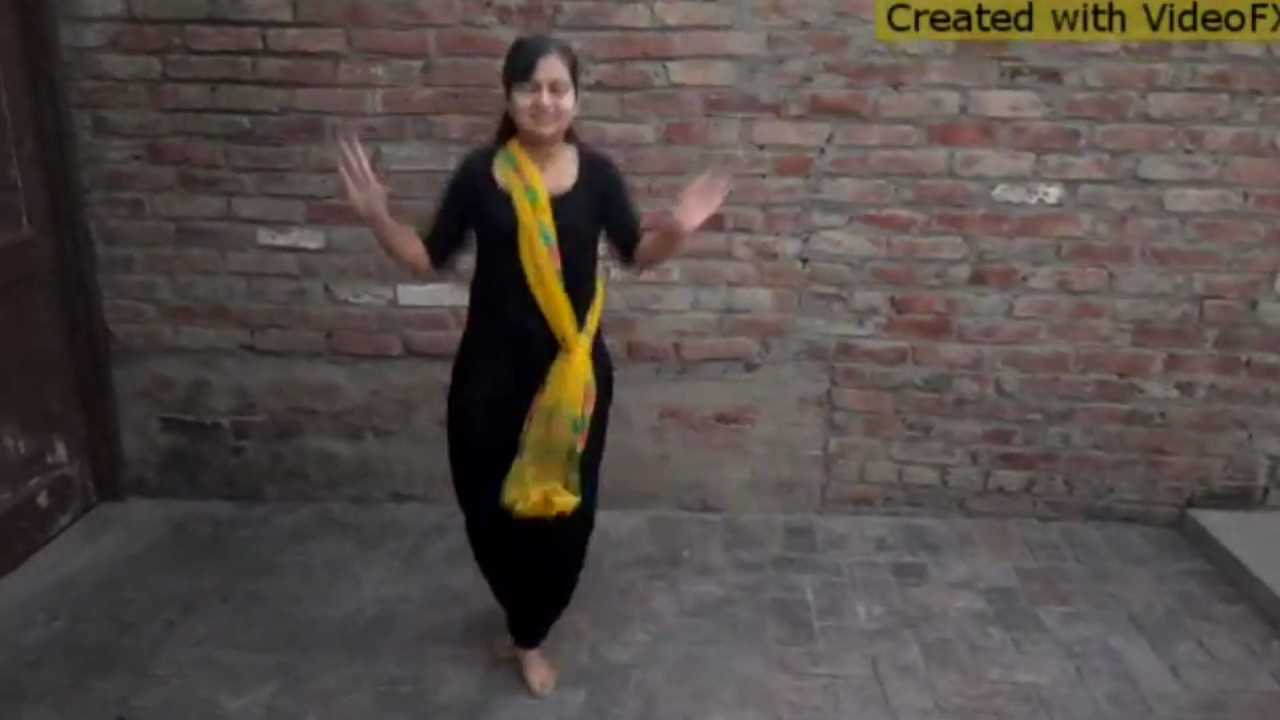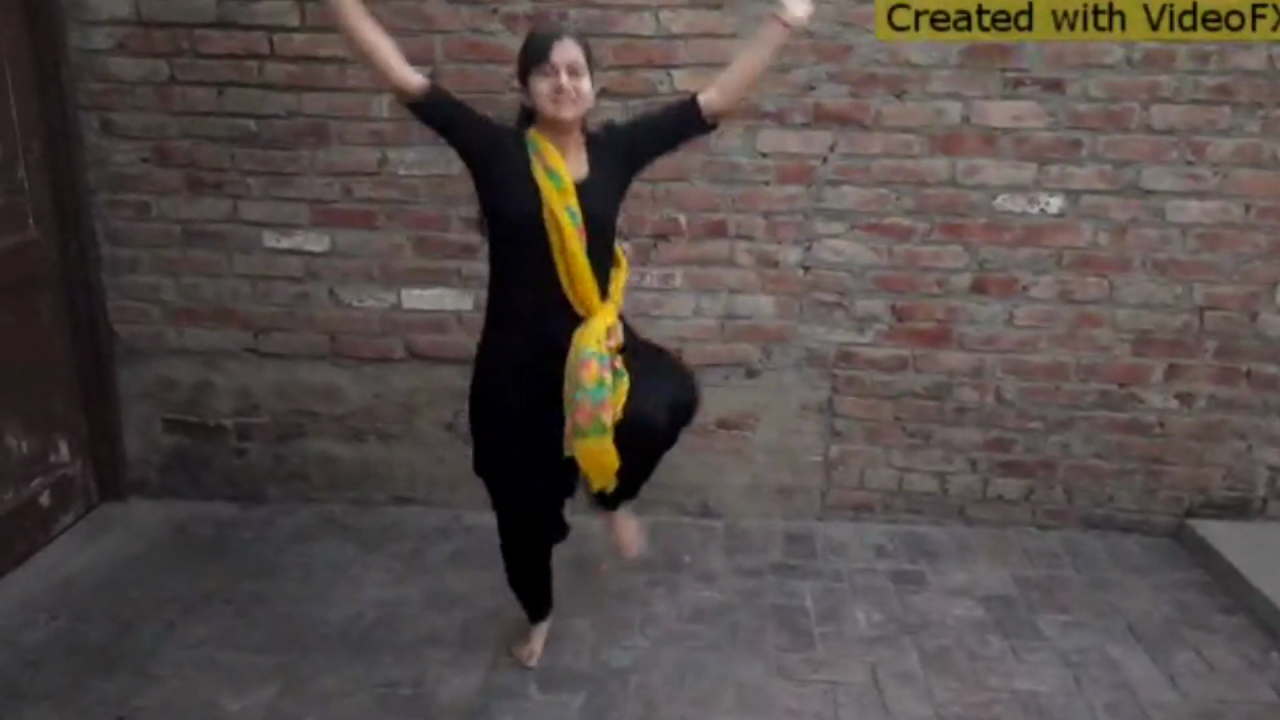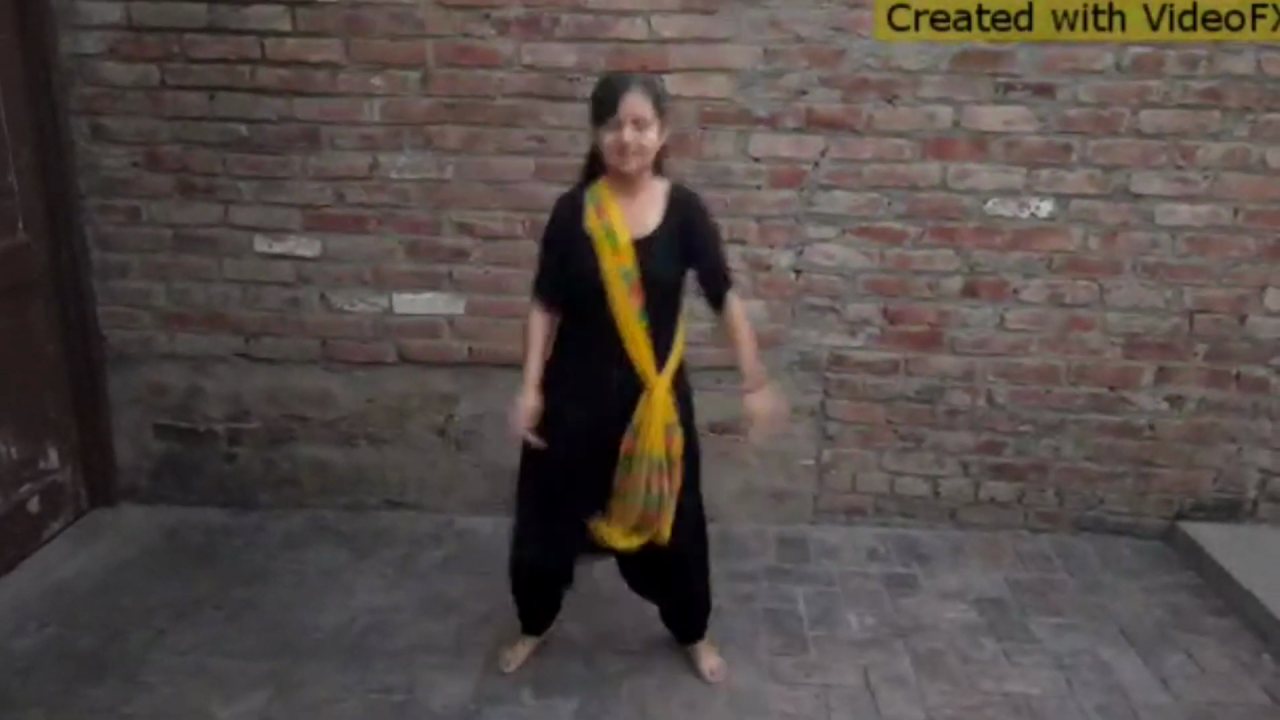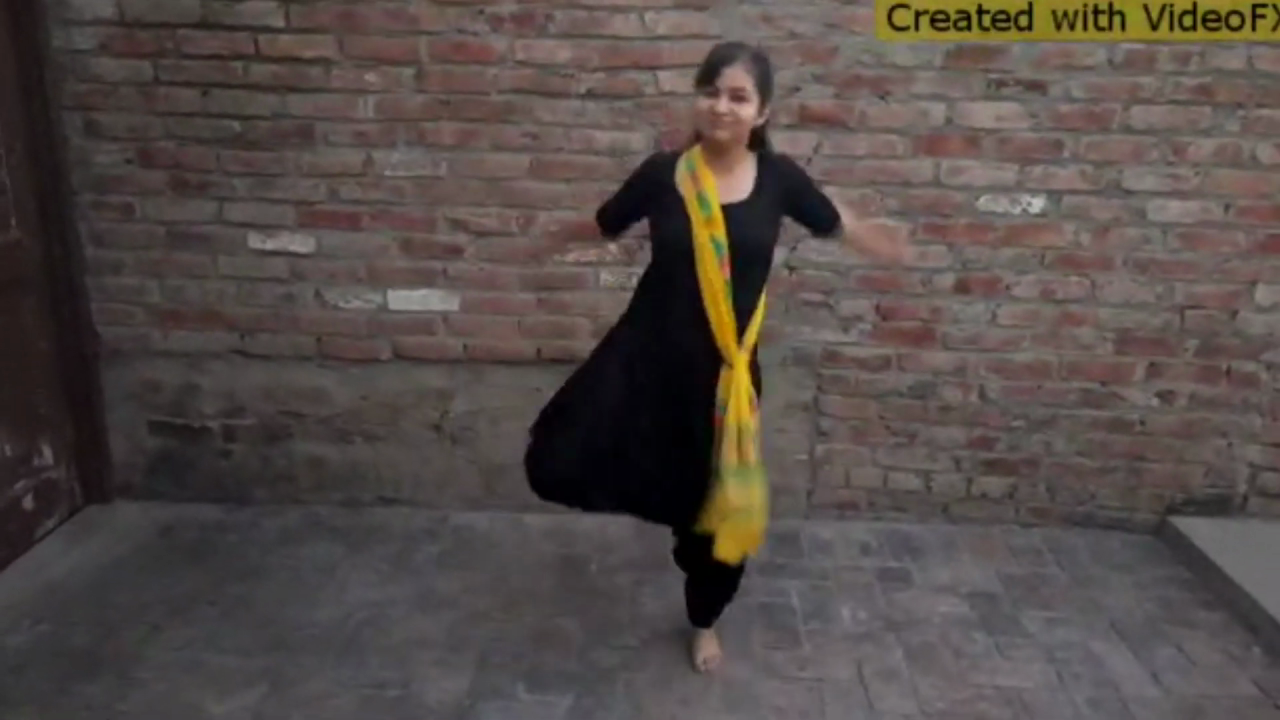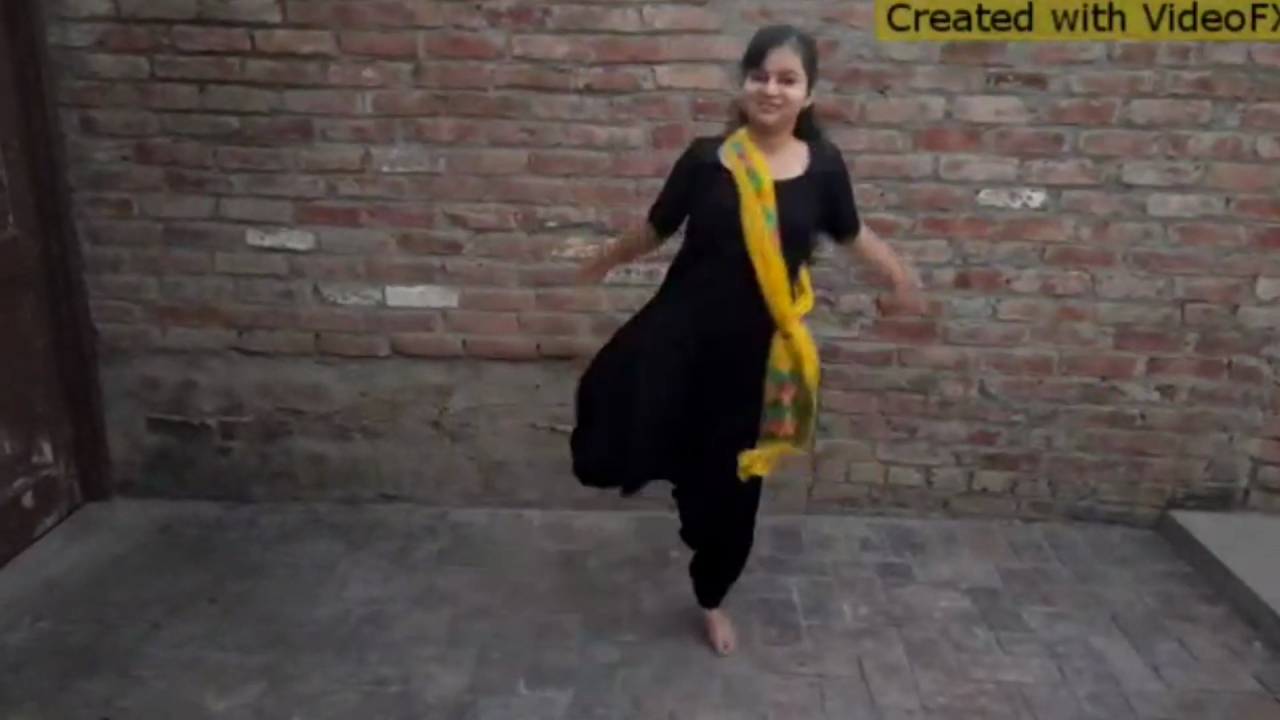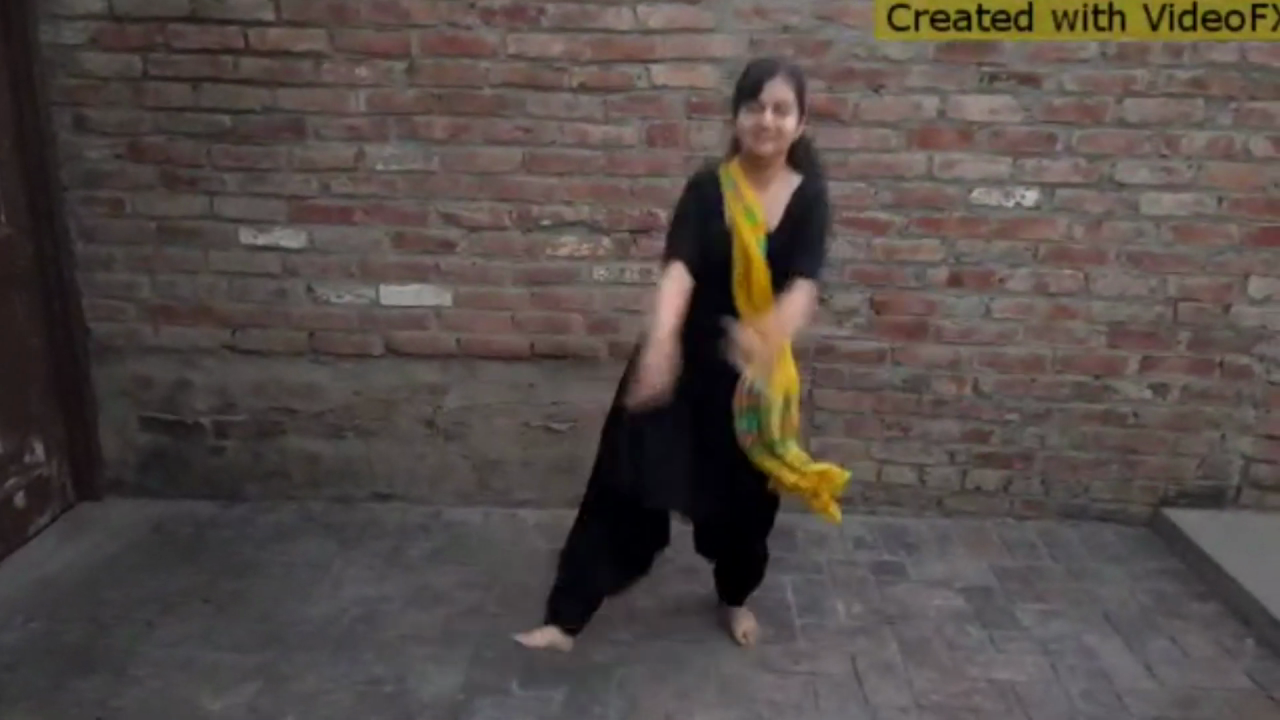
dt=0.4s
person 1, frame 1
left shoulder: (597, 173)
right shoulder: (479, 172)
left elbow: (637, 256)
right elbow: (425, 258)
left wrist: (678, 228)
right wrist: (372, 212)
left hip: (572, 368)
right hip: (491, 368)
left knee: (559, 509)
right knee: (491, 508)
left ankle: (531, 635)
right ankle: (518, 615)
person 1, frame 2
left shoulder: (615, 146)
right shoulder: (495, 149)
left elbow: (711, 103)
right elbow: (404, 80)
left hip: (597, 338)
right hip: (517, 351)
left knee: (656, 409)
right knee: (523, 498)
left ankle: (613, 498)
right ankle: (538, 615)
person 1, frame 3
left shoulder: (685, 208)
right shoulder: (572, 211)
left elbow: (724, 298)
right elbow: (544, 305)
left wrist: (755, 382)
right wrist: (530, 387)
left hip: (655, 395)
right hip: (577, 392)
left knee: (670, 527)
right knee: (549, 522)
left ankle: (695, 635)
right ankle: (534, 626)
person 1, frame 4
left shoulder: (775, 173)
right shoulder: (664, 171)
left elbow: (828, 220)
right elbow: (607, 221)
left wrist: (877, 236)
right wrist: (555, 239)
left hip: (724, 369)
right hip: (651, 355)
left knee: (717, 506)
right knee: (576, 459)
left ankle: (704, 620)
person 1, frame 5
left shoulder: (822, 165)
right shoulder: (707, 157)
left elbow: (847, 229)
right elbow: (660, 225)
left wrist: (897, 277)
right wrist: (607, 258)
left hip: (751, 347)
right hip: (675, 328)
left knee: (729, 481)
left ankle: (712, 600)
person 1, frame 6
left shoulder: (809, 194)
right shoulder: (706, 187)
left elbow: (805, 283)
right elbow: (677, 270)
left wrist: (775, 332)
right wrist: (658, 344)
left hip: (750, 362)
right hip: (685, 357)
left knee: (748, 492)
right knee: (626, 485)
left ankle: (735, 597)
right ankle: (566, 616)
